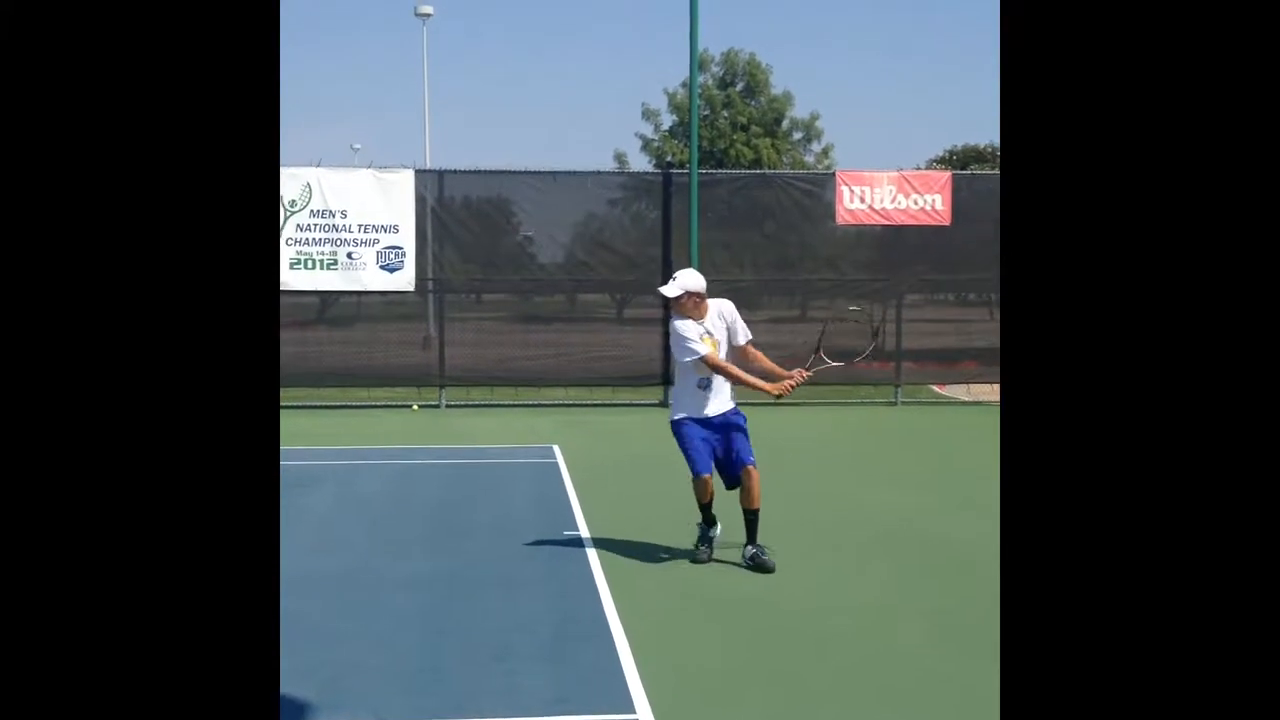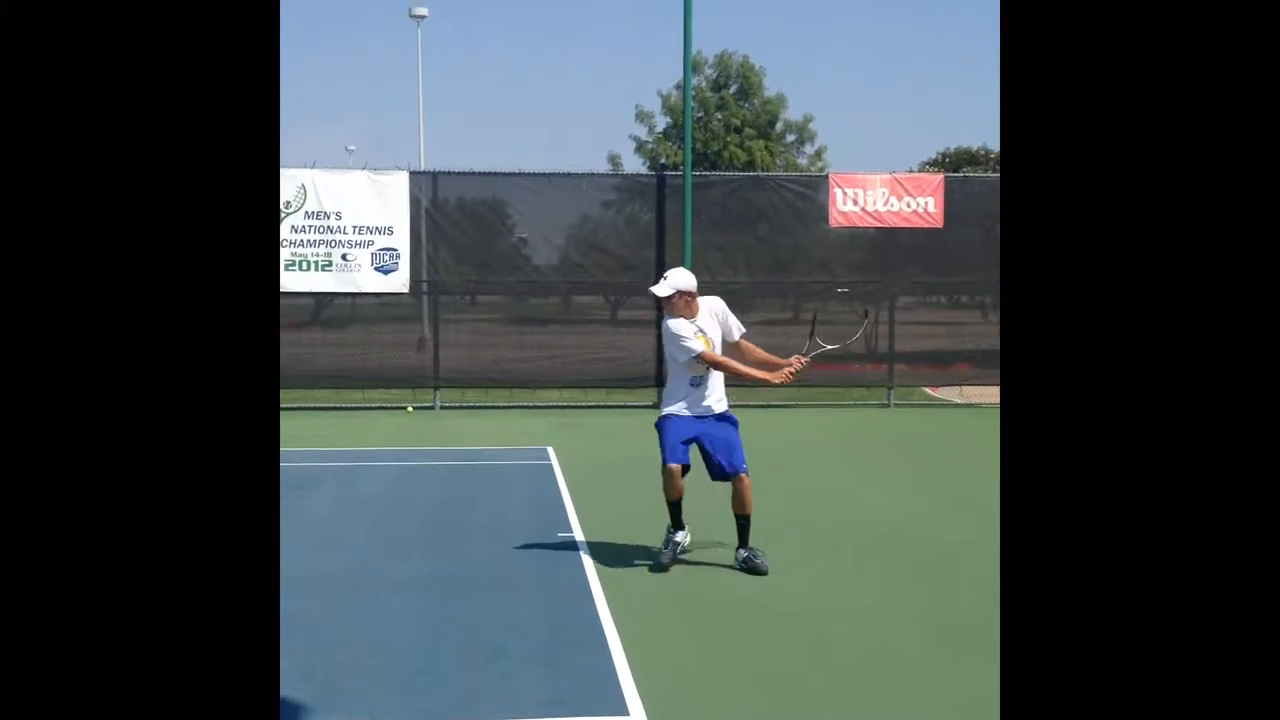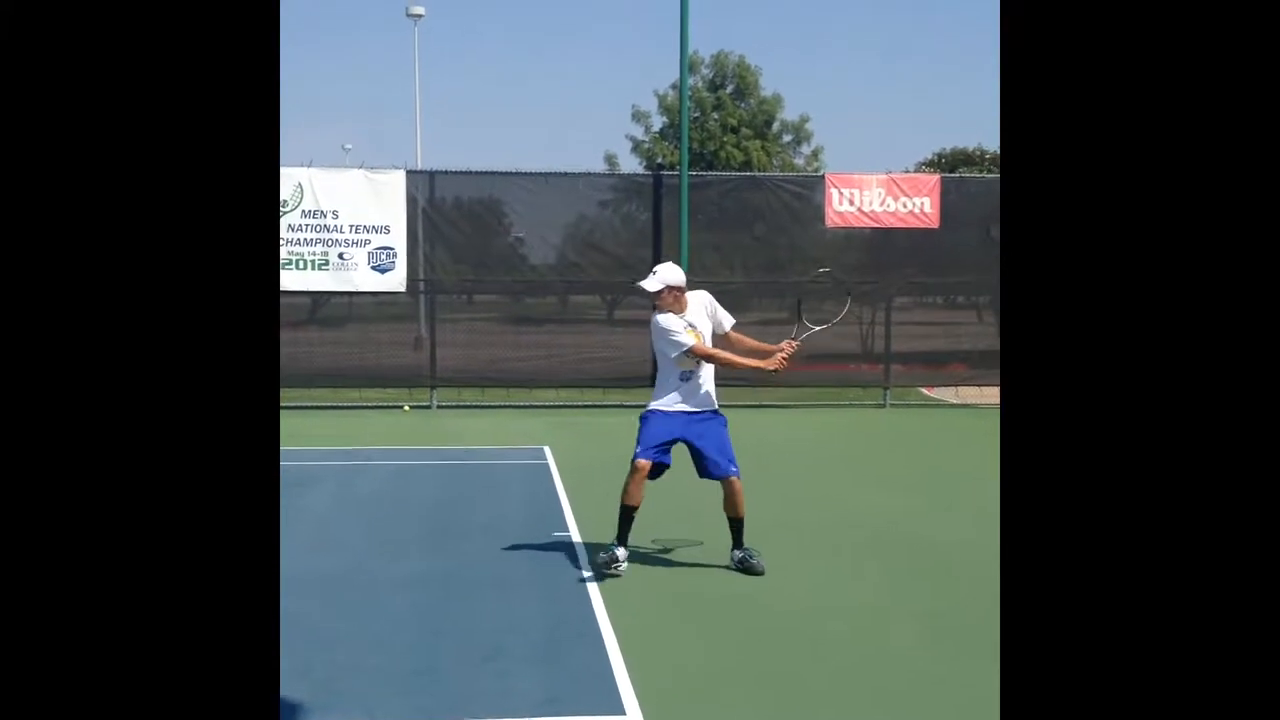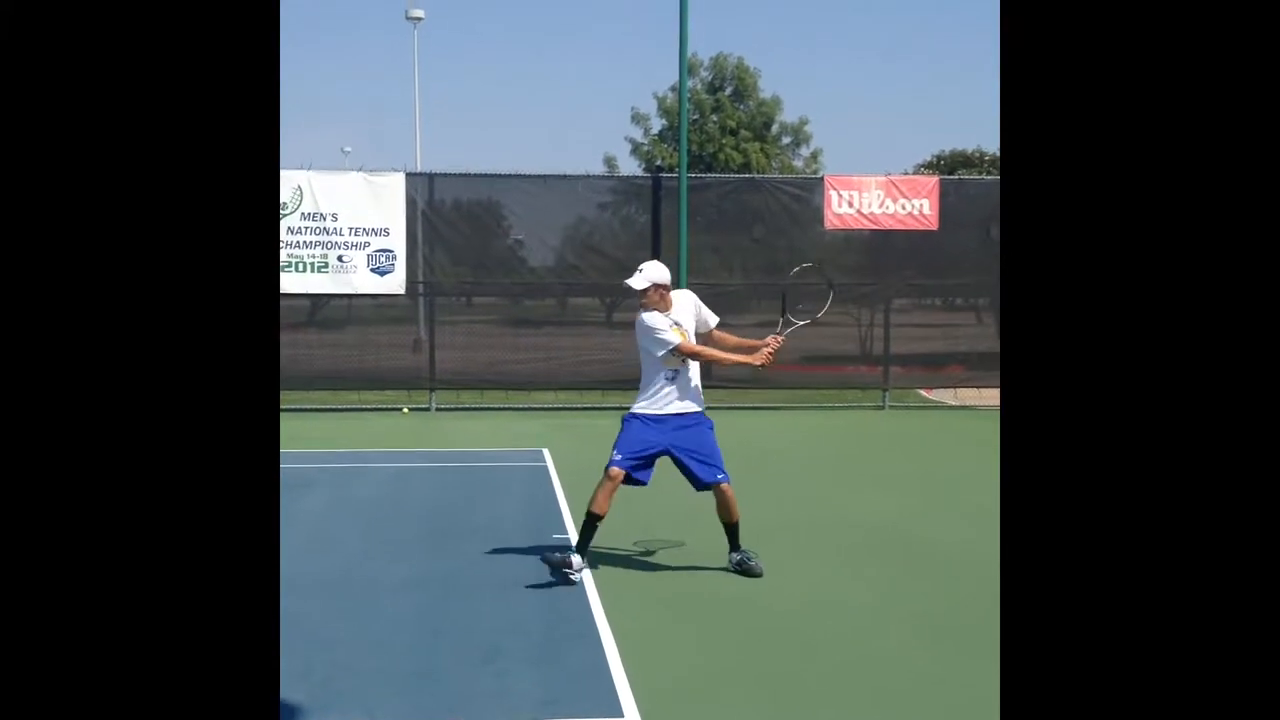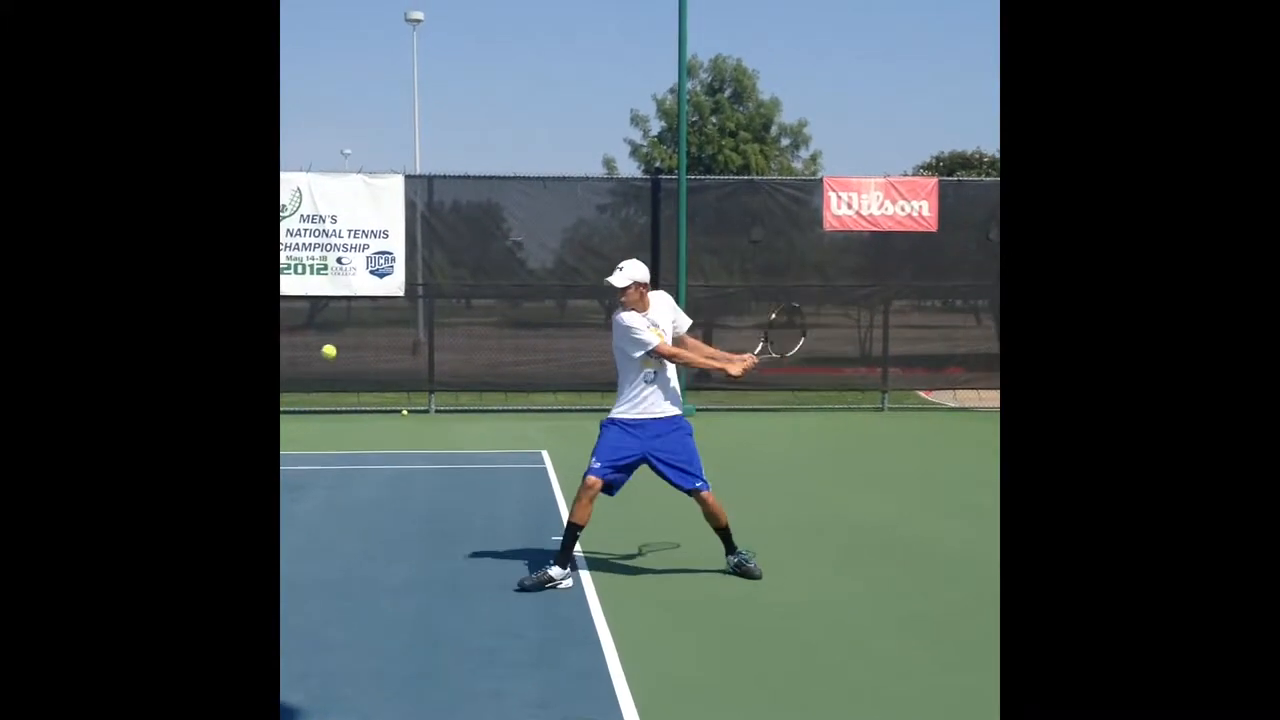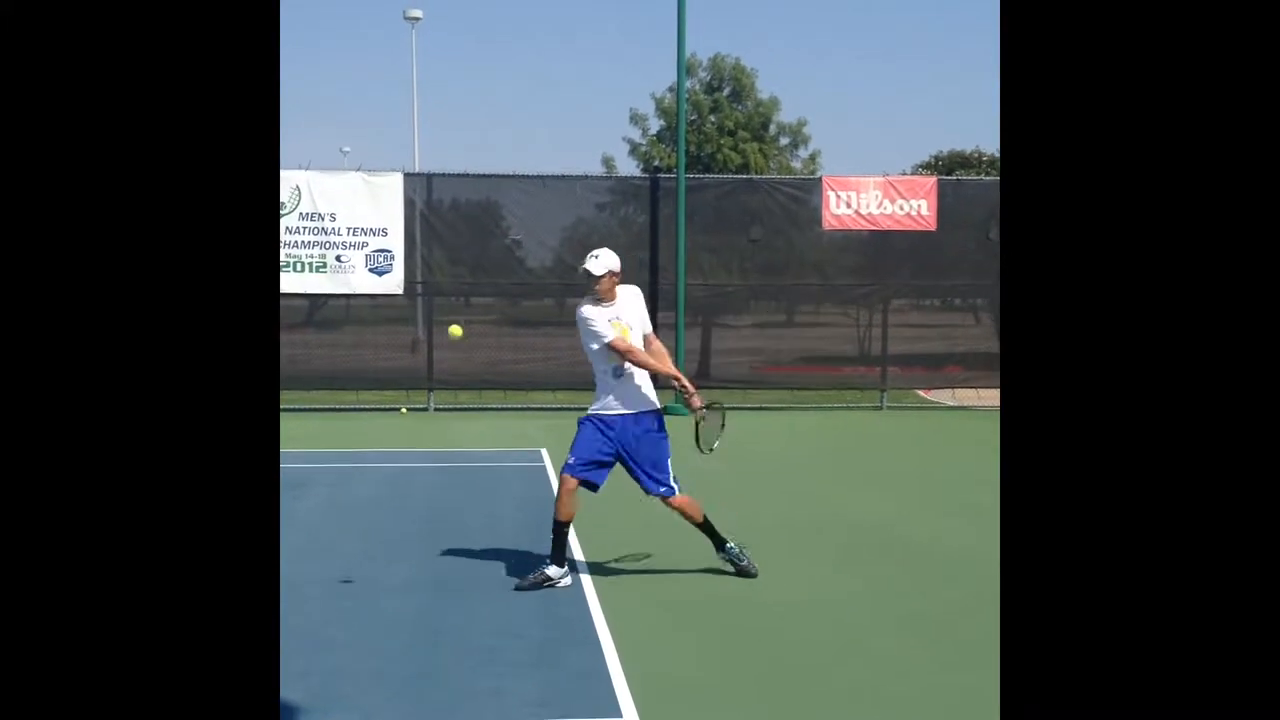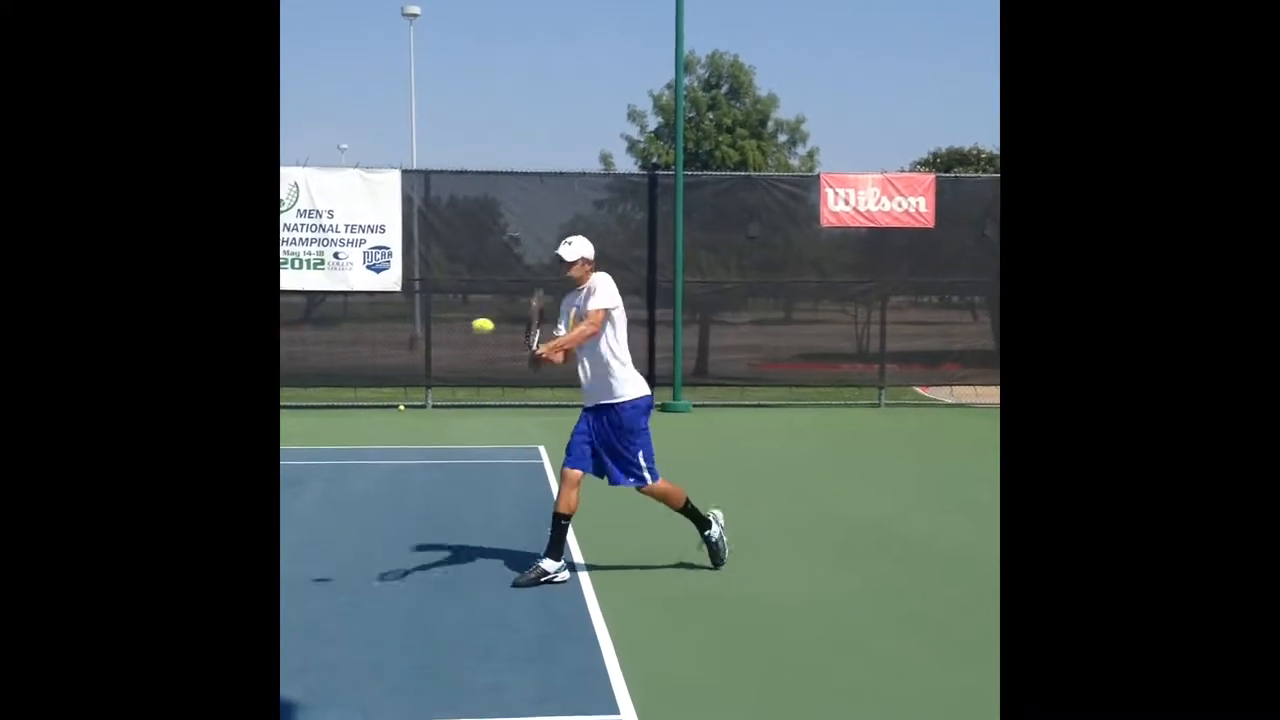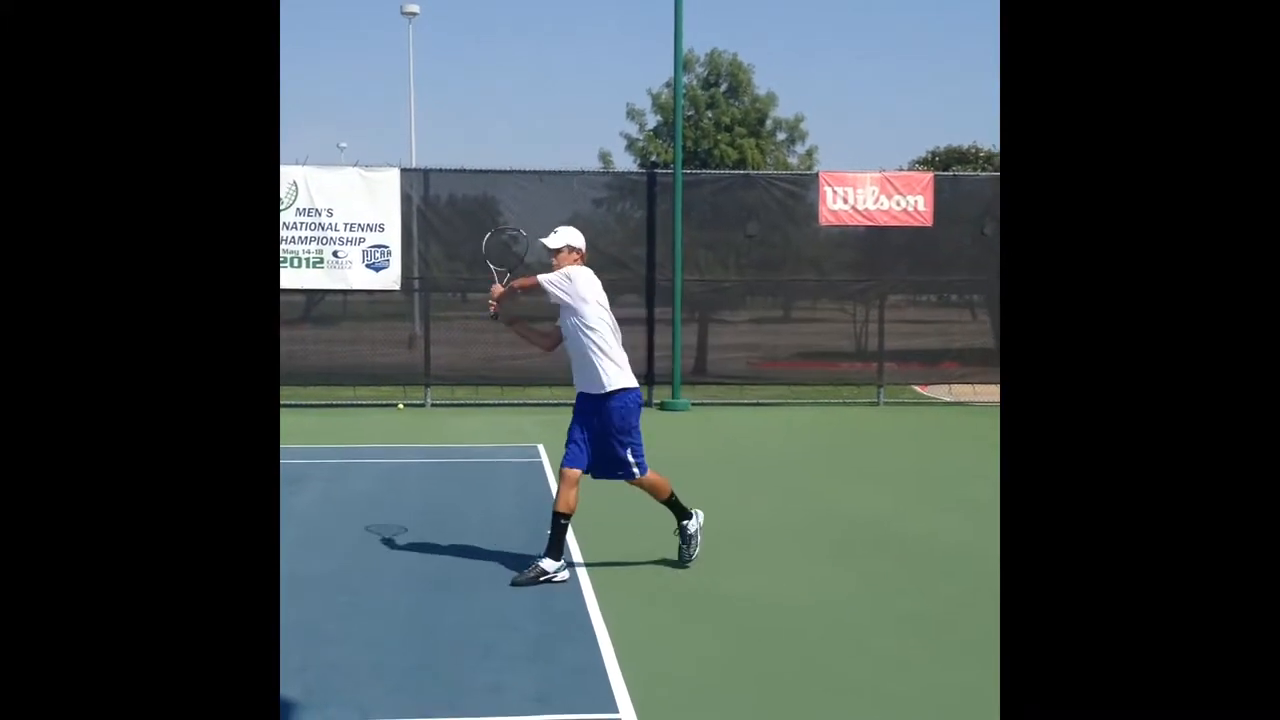
dt=0.1s
person 1, frame 1
left shoulder: (724, 309)
right shoulder: (680, 326)
left elbow: (747, 352)
right elbow: (719, 366)
left wrist: (783, 375)
right wrist: (767, 387)
left hip: (725, 411)
right hip: (689, 417)
left knee: (749, 470)
right knee: (703, 476)
left ankle: (752, 546)
right ankle: (708, 526)
person 1, frame 2
left shoulder: (715, 306)
right shoulder: (673, 326)
left elbow: (742, 343)
right elbow: (716, 363)
left wrist: (781, 363)
right wrist: (767, 376)
left hip: (715, 413)
right hip: (678, 413)
left knee: (741, 476)
right knee: (672, 468)
left ankle: (744, 549)
right ankle: (677, 532)
person 1, frame 3
left shoulder: (703, 300)
right shoulder: (662, 322)
left elbow: (729, 337)
right elbow: (708, 355)
left wrist: (772, 349)
right wrist: (762, 365)
left hip: (704, 412)
right hip: (664, 410)
left knee: (731, 478)
right knee: (640, 466)
left ankle: (739, 549)
right ankle: (620, 548)
person 1, frame 4
left shoulder: (687, 299)
right shoulder: (648, 320)
left elbow: (714, 336)
right elbow: (695, 352)
left wrist: (758, 346)
right wrist: (748, 359)
left hip: (689, 416)
right hip: (647, 416)
left knee: (721, 486)
right knee: (613, 475)
left ankle: (737, 551)
right ankle: (578, 557)
person 1, frame 5
left shoulder: (663, 301)
right shoulder: (624, 320)
left elbow: (685, 341)
right elbow: (672, 354)
left wrist: (731, 357)
right wrist: (724, 367)
left hip: (668, 420)
right hip: (626, 421)
left knee: (703, 493)
right knee: (590, 483)
left ankle: (734, 554)
right ankle: (559, 568)
person 1, frame 6
left shoulder: (633, 296)
right shoulder: (586, 312)
left elbow: (651, 344)
right elbow: (628, 351)
left wrist: (679, 380)
right wrist: (675, 376)
left hip: (642, 415)
right hip: (602, 417)
left knee: (670, 496)
right knee: (568, 482)
left ankle: (725, 548)
right ankle: (556, 566)
person 1, frame 7
left shoulder: (602, 284)
right shoulder: (568, 302)
left elbow: (591, 325)
right elbow: (564, 354)
left wrist: (556, 343)
right wrist: (550, 353)
left hip: (628, 402)
right hip: (596, 405)
left knee: (648, 484)
right knee: (570, 476)
left ankle: (707, 524)
right ankle: (553, 562)
person 1, frame 8
left shoulder: (578, 276)
right shoulder: (572, 288)
left elbow: (527, 284)
right elbow: (550, 342)
left wrist: (503, 292)
right wrist: (509, 319)
left hip: (617, 393)
right hip: (590, 394)
left knee: (635, 473)
right knee: (569, 473)
left ankle: (687, 519)
right ankle: (554, 561)
